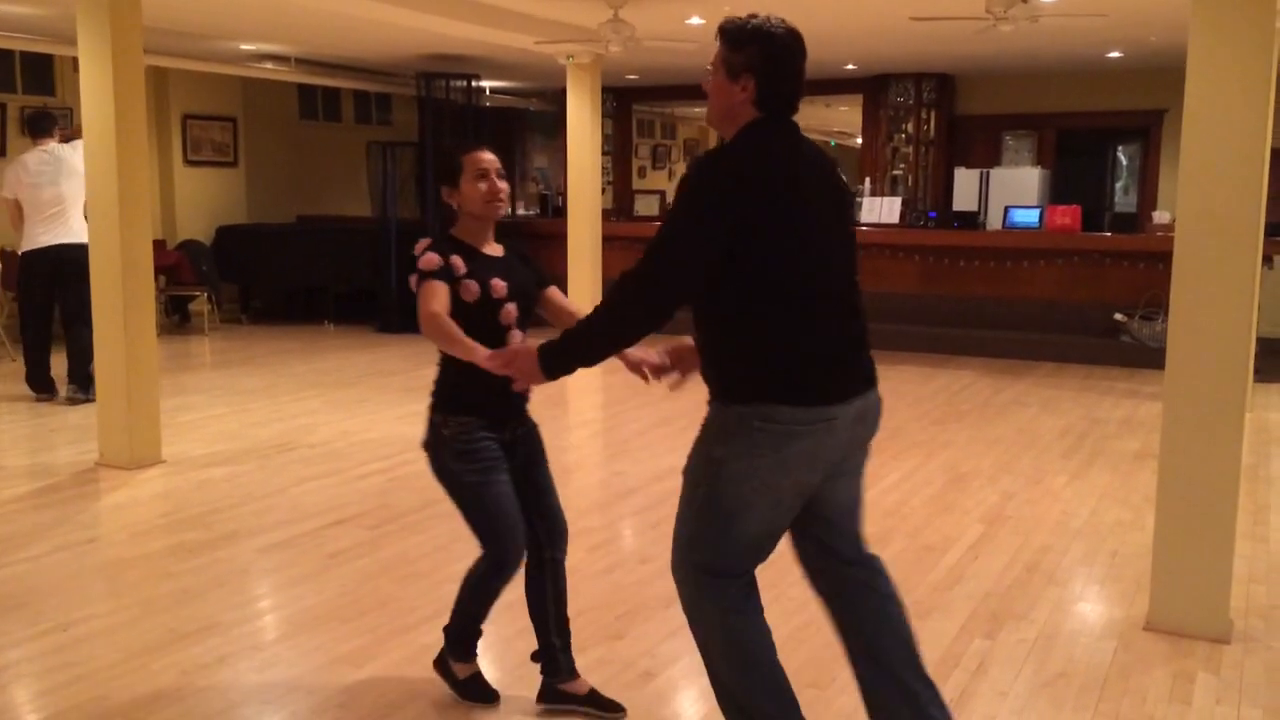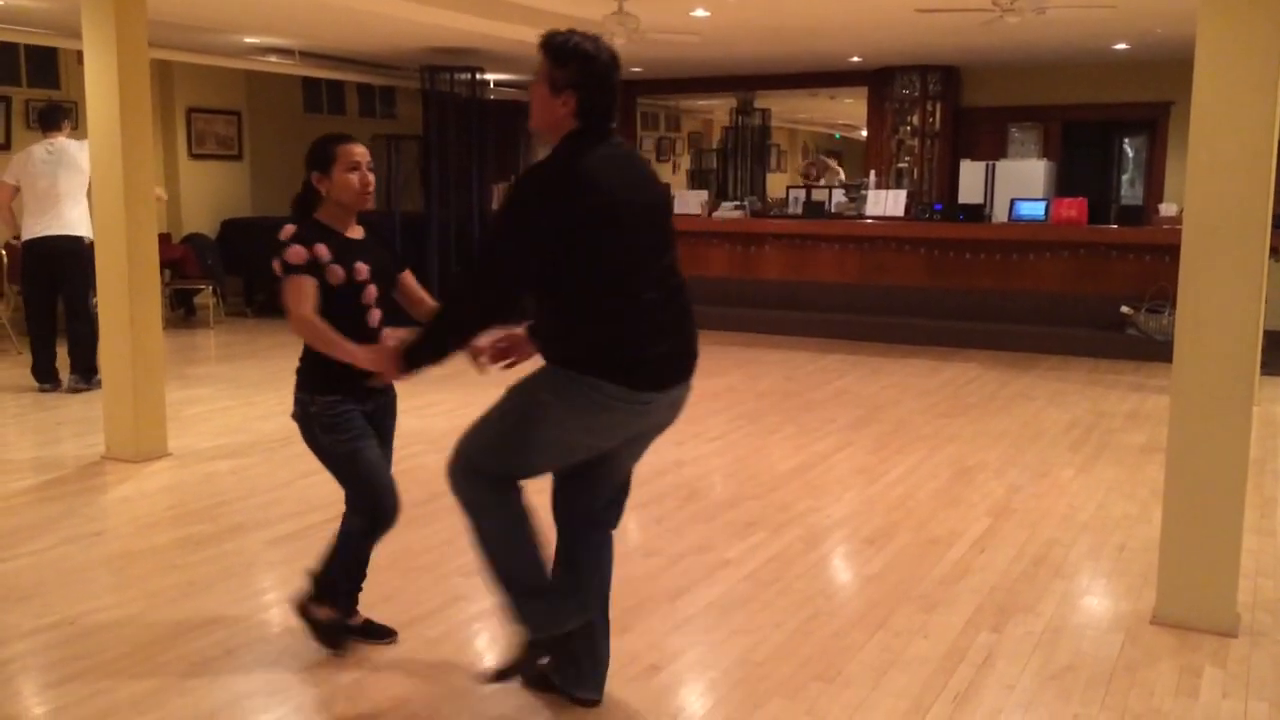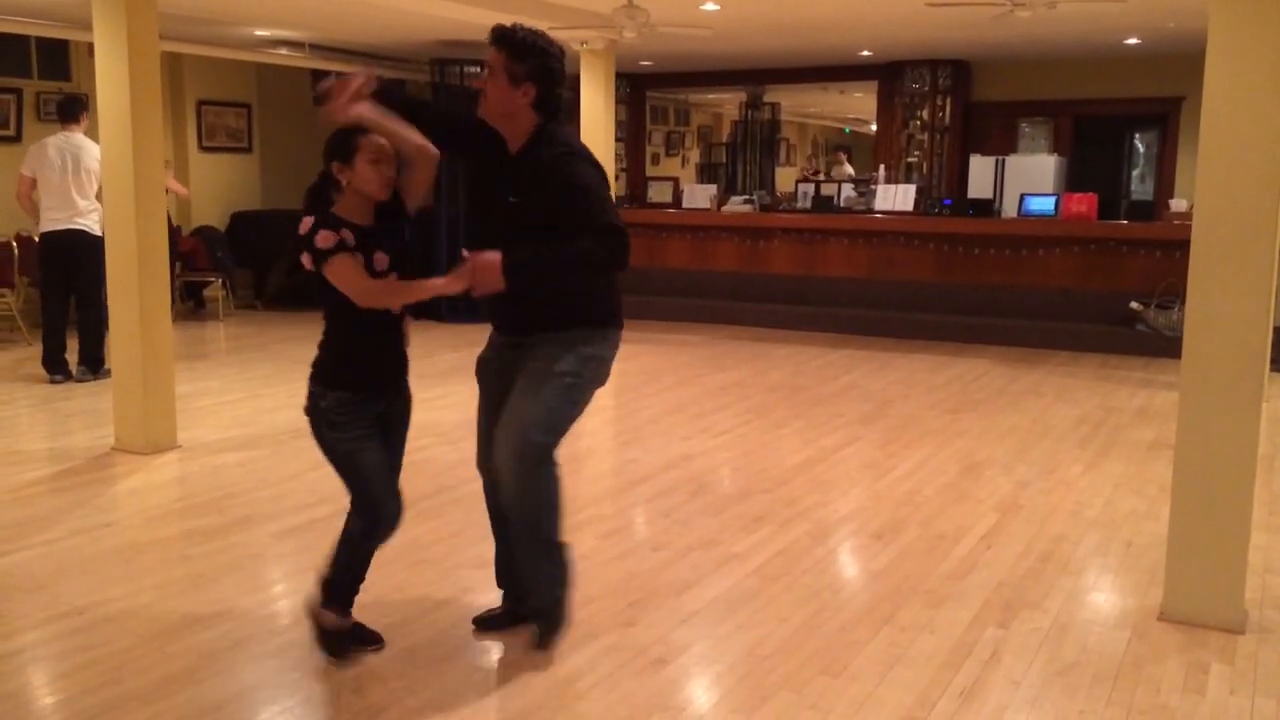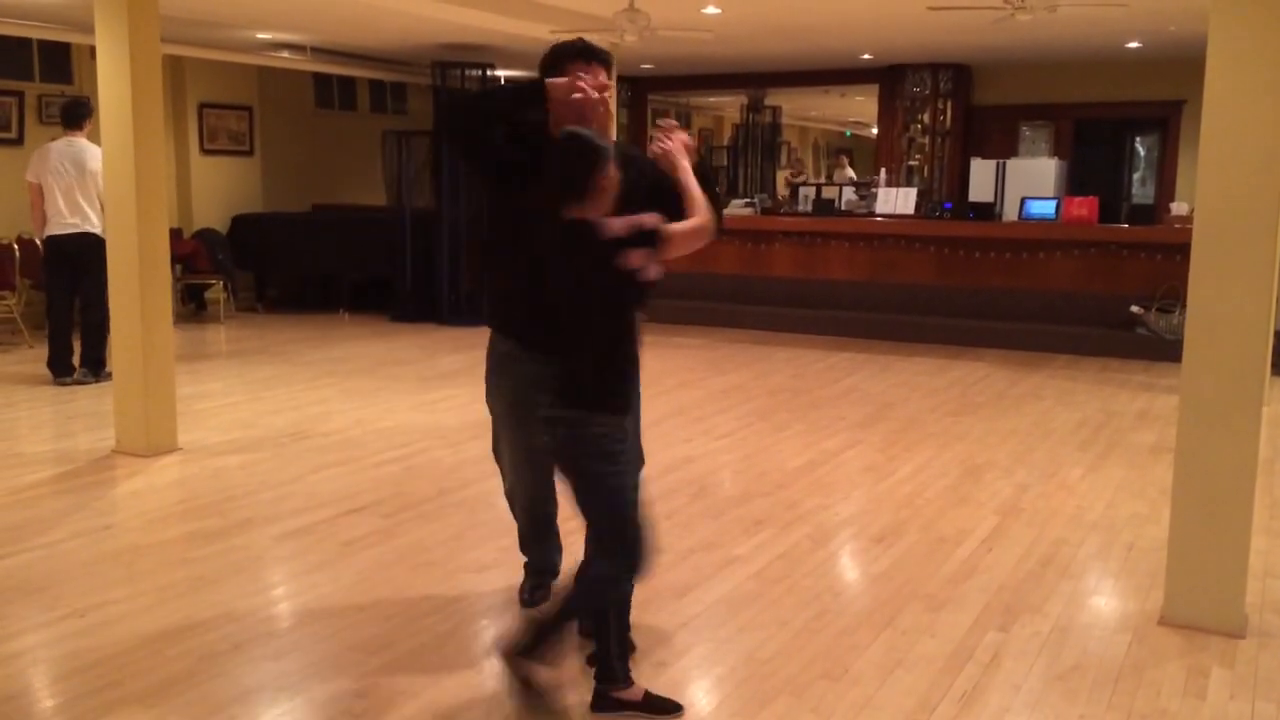
dt=0.7s
person 1, frame 1
left shoulder: (727, 174)
right shoulder: (818, 170)
left elbow: (653, 291)
left wrist: (550, 358)
right wrist: (711, 346)
left hip: (768, 412)
right hip: (849, 400)
left knee: (710, 571)
right knee: (840, 562)
person 1, frame 2
left shoulder: (550, 183)
right shoulder: (634, 170)
left elbow: (493, 287)
left wrist: (412, 353)
right wrist: (535, 332)
left hip: (600, 381)
right hip: (665, 377)
left knee: (478, 469)
right knee: (587, 517)
left ankle: (546, 615)
right ankle: (579, 668)
person 1, frame 3
left shoulder: (565, 164)
right shoulder: (489, 142)
left elbow: (609, 249)
right elbow: (433, 122)
left wrist: (514, 266)
left hip: (573, 337)
right hip: (513, 335)
left knee: (515, 454)
right knee: (498, 463)
left ankle: (542, 582)
right ankle: (526, 592)
person 1, frame 4
left shoulder: (621, 169)
right shoulder: (513, 152)
right elbow: (454, 121)
right wrist: (542, 94)
right hip: (520, 349)
right knee: (524, 478)
right ankle: (541, 565)
person 2, frame 1
left shoulder: (518, 261)
right shoulder: (439, 254)
left elbow: (574, 320)
right elbow: (434, 322)
left wrist: (631, 354)
right wrist: (483, 357)
left hip: (514, 421)
right hip: (461, 426)
left knee: (550, 540)
right knee: (506, 547)
right ankle: (457, 653)
person 2, frame 2
left shoulder: (374, 242)
right shoulder: (301, 239)
left elbow: (421, 304)
right elbow: (303, 322)
right wrist: (362, 355)
left hip: (375, 395)
right hip: (328, 400)
left knee: (363, 506)
right knee: (379, 504)
left ankle: (342, 610)
right ankle: (320, 601)
person 2, frame 3
left shoulder: (391, 217)
right shoulder: (323, 229)
left elbow: (425, 157)
right elbow: (368, 294)
left wrist: (369, 115)
right wrist: (454, 283)
left hip: (390, 389)
right hip: (341, 398)
left knee: (375, 505)
right knee: (381, 509)
left ankle: (341, 608)
right ankle: (328, 608)
person 2, frame 4
left shoulder: (563, 232)
right shoulder: (622, 237)
right elbow: (700, 225)
right wrist: (678, 161)
left hip: (575, 415)
right hip: (593, 423)
left knee: (614, 549)
right knee: (621, 554)
right ankle: (534, 647)
person 3, frame 1
right shoulder: (76, 152)
right wrist: (74, 136)
left hip: (34, 251)
right hip: (74, 246)
left knee: (35, 322)
right knee: (78, 319)
left ankle: (42, 386)
right ankle: (79, 384)
person 3, frame 2
right shoulder: (83, 150)
left hip: (34, 242)
right hip: (73, 239)
left knee: (39, 312)
right knee: (79, 309)
left ankle: (46, 376)
right ankle: (82, 373)
person 3, frame 3
left shoulder: (39, 150)
right shoulder: (95, 151)
left elbow: (23, 195)
right elbow: (106, 197)
left hip: (50, 235)
right hip: (87, 234)
left knee: (53, 304)
right knee: (90, 303)
left ankle: (56, 367)
right ankle: (89, 365)
person 3, frame 4
left shoulder: (42, 155)
right shoulder: (98, 155)
left elbow: (36, 205)
left wrist: (43, 237)
left hip: (56, 239)
right hip: (91, 237)
left knee: (59, 306)
right knee: (94, 305)
left ankle: (62, 369)
right ankle: (91, 367)
